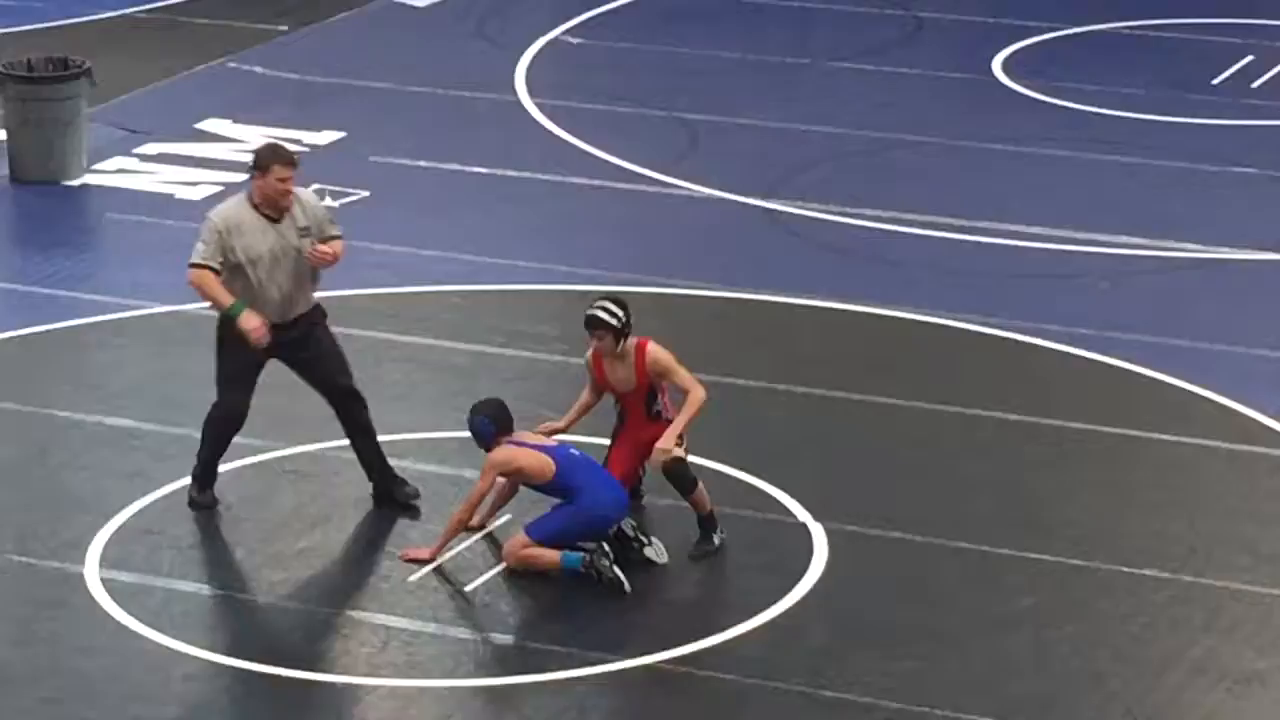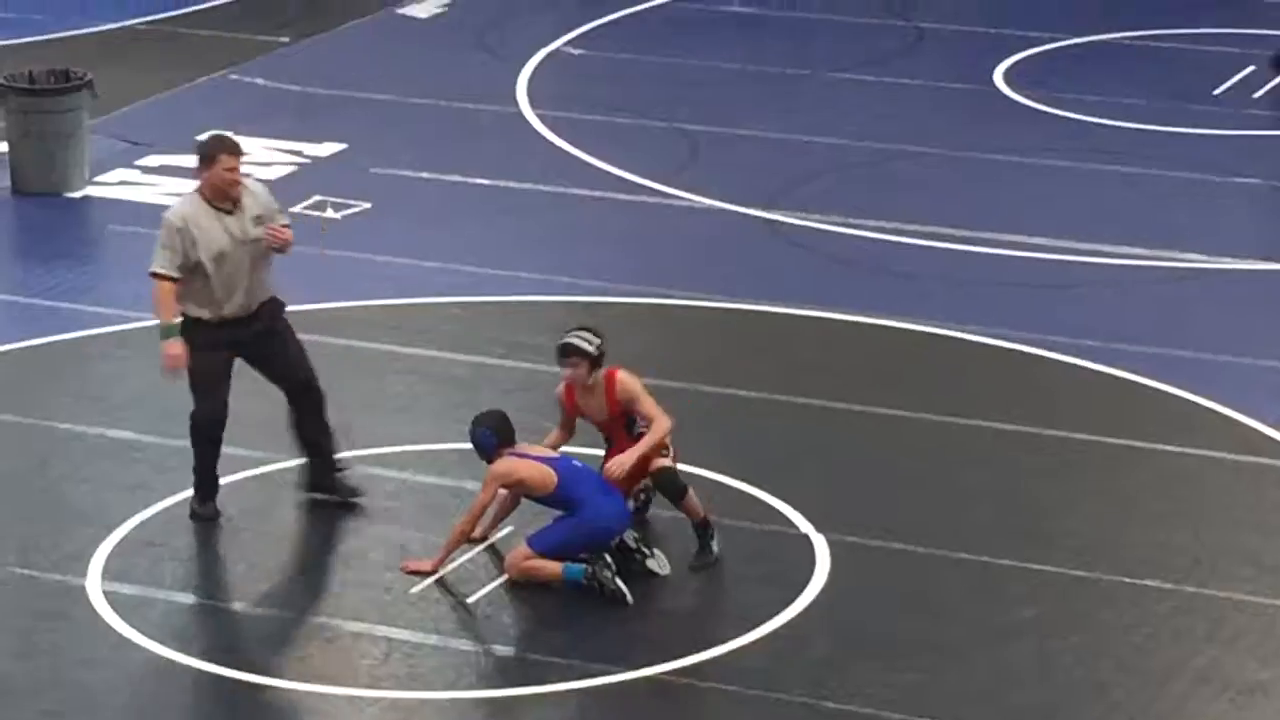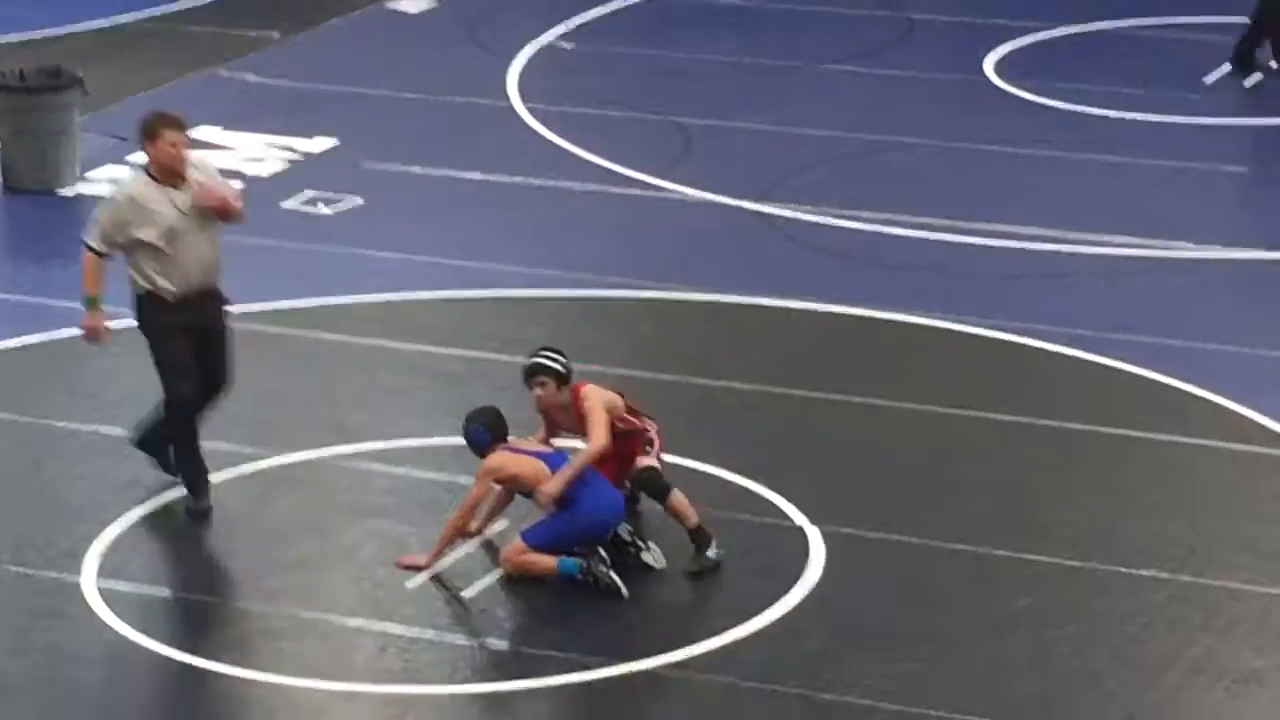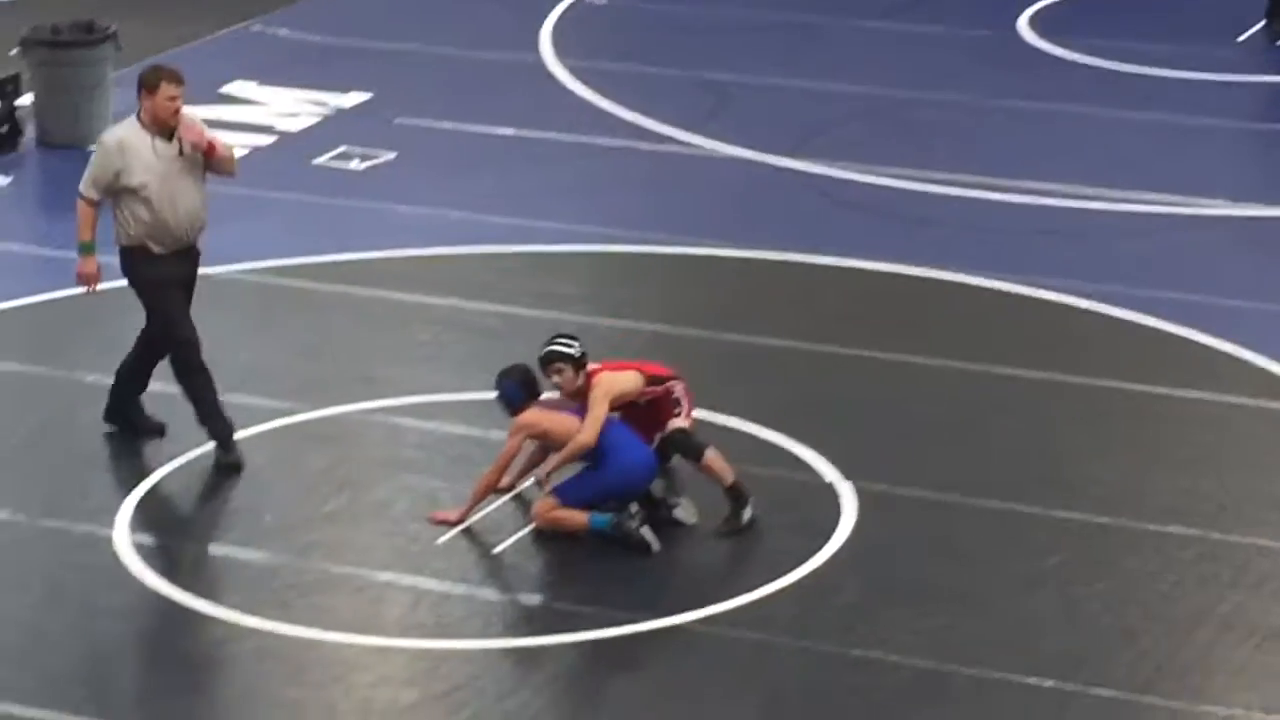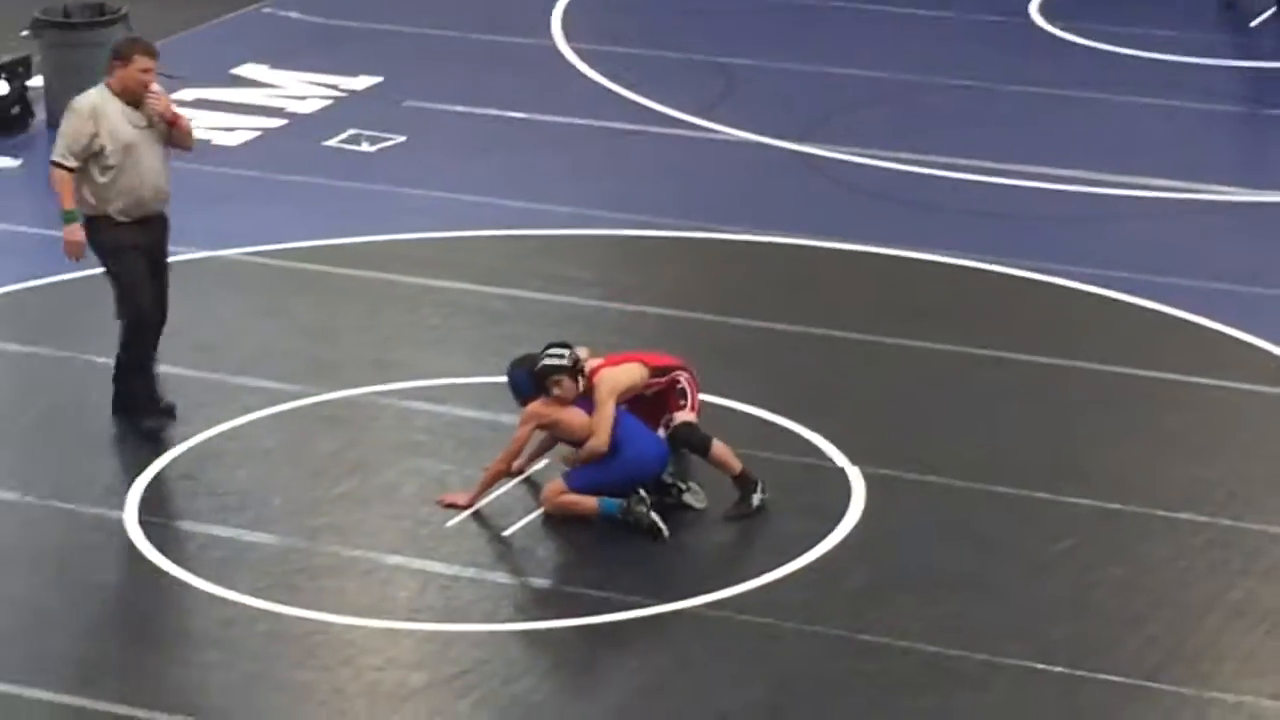
dt=0.2s
person 1, frame 1
left shoulder: (308, 203)
right shoulder: (225, 220)
left elbow: (334, 241)
right elbow: (199, 272)
left wrist: (330, 253)
right wrist: (238, 313)
left hip: (301, 322)
right hip: (246, 329)
left knee: (346, 396)
right knee: (230, 409)
left ankle: (384, 483)
right ankle: (203, 482)
person 1, frame 2
left shoulder: (257, 194)
right shoulder: (181, 220)
left elbow: (285, 234)
right elbow: (163, 279)
left wrist: (284, 239)
right wrist: (170, 335)
left hip: (262, 315)
right hip: (206, 328)
left knee: (305, 387)
right knee: (210, 413)
left ankle: (322, 473)
right ankle: (205, 493)
person 1, frame 3
left shoulder: (201, 172)
right shoulder: (128, 197)
left elbow: (237, 212)
right elbow: (95, 250)
left wrist: (222, 202)
right wrist: (93, 307)
left hip: (205, 298)
right hip: (162, 309)
left knee: (214, 380)
right knee: (183, 393)
left ankle: (155, 437)
right ankle: (196, 486)
person 1, frame 4
left shoulder: (190, 127)
right shoulder: (118, 142)
left elbow: (228, 167)
right elbow: (88, 197)
left wrist: (207, 145)
right wrist: (86, 252)
left hip: (185, 252)
right hip: (147, 260)
left knee: (161, 336)
right knee: (186, 345)
left ankle: (122, 406)
right ankle: (221, 435)
person 1, frame 5
left shoulder: (153, 99)
right shoulder: (88, 108)
left elbow: (186, 143)
right elbow: (62, 166)
left wrist: (172, 117)
right wrist: (71, 219)
left hip: (152, 224)
right hip: (112, 231)
left knee: (155, 311)
right knee: (141, 312)
left ankle: (131, 395)
right ankle: (139, 400)
person 2, frame 1
left shoulder: (650, 354)
right shoulder: (593, 359)
left elbow: (697, 392)
right elbow: (592, 393)
left wrist: (671, 433)
right wrist: (563, 424)
left hip: (659, 422)
right hip: (628, 427)
left knee: (675, 469)
left ankle: (710, 529)
right ankle: (633, 489)
person 2, frame 2
left shoulder: (620, 383)
right shoulder: (564, 393)
left elbow: (664, 423)
right elbow: (564, 432)
left wrist: (632, 455)
left hip: (649, 439)
right hip: (618, 446)
left knee: (665, 479)
left ankle: (707, 535)
right ankle: (639, 495)
person 2, frame 3
left shoulder: (588, 397)
right shoulder: (547, 406)
left elbow: (601, 442)
right elbow: (545, 437)
left wrist: (561, 479)
left hip: (638, 434)
right hip: (612, 450)
left knee: (648, 479)
left ankle: (705, 543)
right ankle: (629, 495)
person 2, frame 4
left shoulder: (601, 384)
right shoulder: (572, 380)
left elbow: (587, 439)
left wrist: (551, 464)
left hip: (667, 391)
right hip: (640, 402)
left knee: (680, 440)
left ankle: (741, 500)
right ankle: (662, 447)
person 2, frame 5
left shoulder: (603, 382)
left elbow: (599, 445)
left wrist: (574, 459)
left hip: (674, 379)
right hip: (648, 391)
left knee: (687, 435)
left ankle: (751, 487)
person 3, frame 1
left shoulder: (497, 457)
right shoulder: (524, 438)
left elbow: (465, 513)
right elbow: (510, 486)
left wrist: (433, 551)
right wrist: (483, 519)
left hip: (594, 505)
right hip: (615, 495)
left knee: (512, 553)
right knee: (549, 534)
left ankle: (588, 561)
person 3, frame 2
left shoulder: (499, 470)
right shoulder: (526, 450)
left elbow: (466, 525)
right elbow: (512, 498)
left wrist: (435, 564)
right wrist: (485, 531)
left hip: (597, 517)
right hip: (617, 508)
left knee: (514, 565)
right knee: (553, 545)
left ankle: (590, 574)
person 3, frame 3
left shoulder: (492, 465)
right shoulder: (519, 447)
left elbow: (461, 520)
left wrist: (431, 558)
right wrist: (480, 525)
left hip: (592, 511)
right hip: (612, 501)
left knee: (510, 559)
left ankle: (587, 568)
person 3, frame 4
left shoulder: (524, 421)
right shoulder: (551, 406)
left elbow: (493, 477)
left wrist: (462, 513)
right wrist: (514, 479)
left hip: (623, 468)
right hip: (644, 458)
left knee: (541, 514)
left ankle: (618, 523)
person 3, frame 5
left shoulder: (535, 411)
right shoulder: (563, 398)
left elbow: (503, 463)
left wrist: (471, 497)
right wrist: (523, 464)
left hip: (635, 460)
right hip: (655, 449)
left knee: (551, 498)
left ankle: (627, 508)
